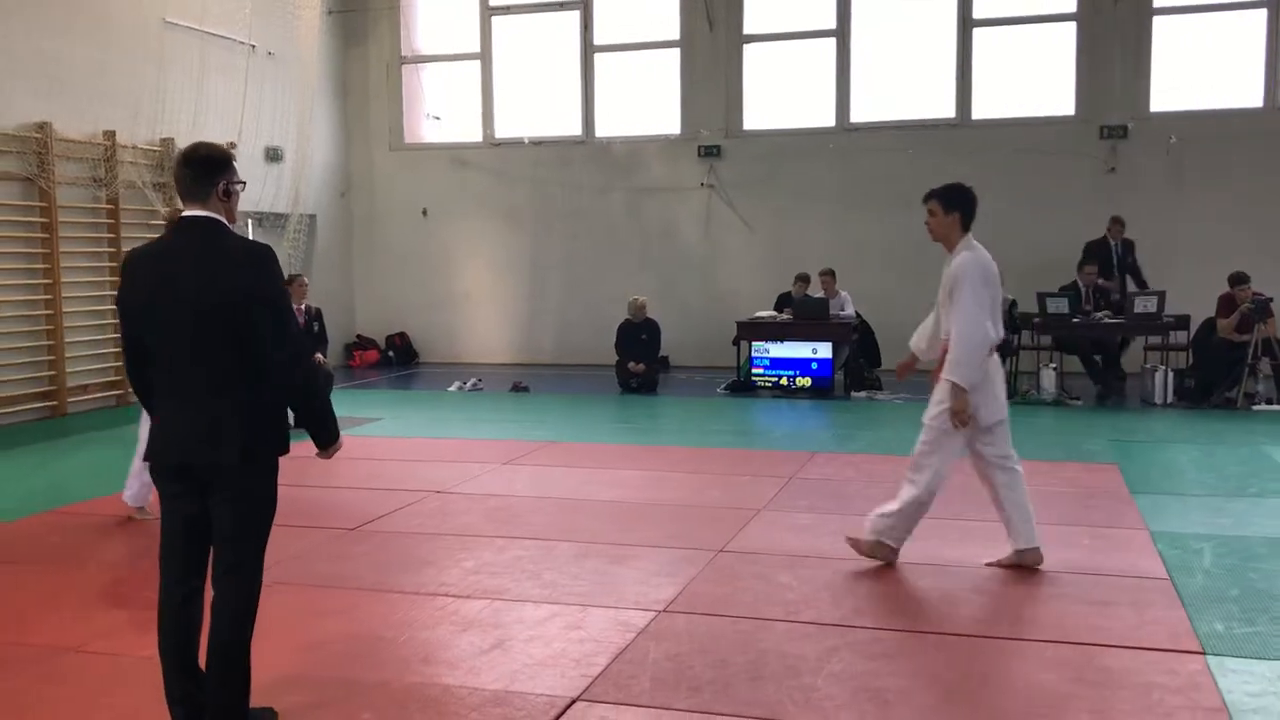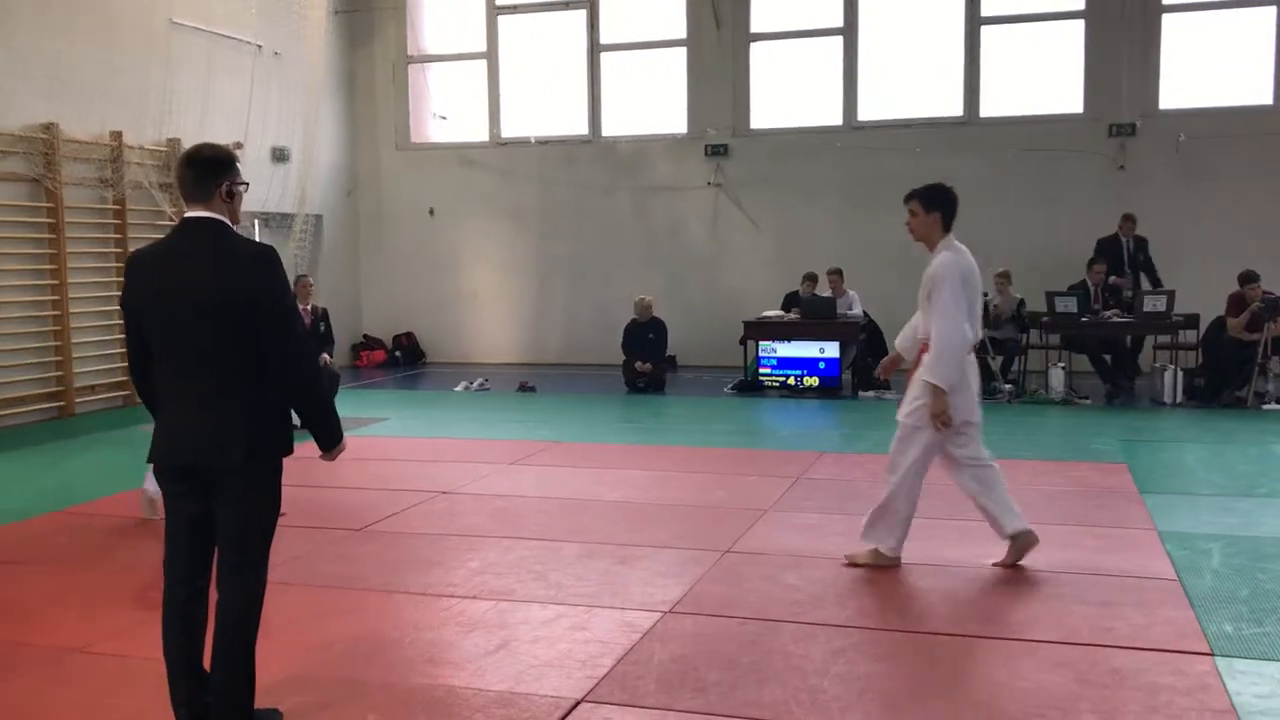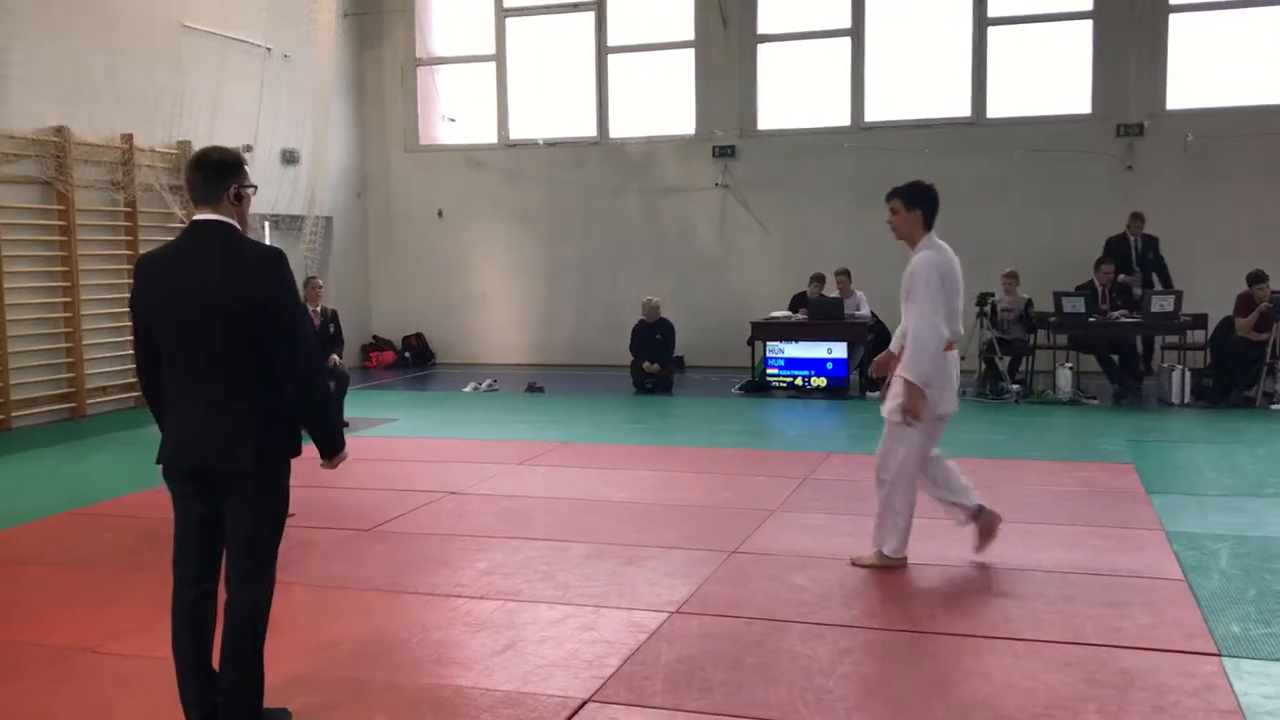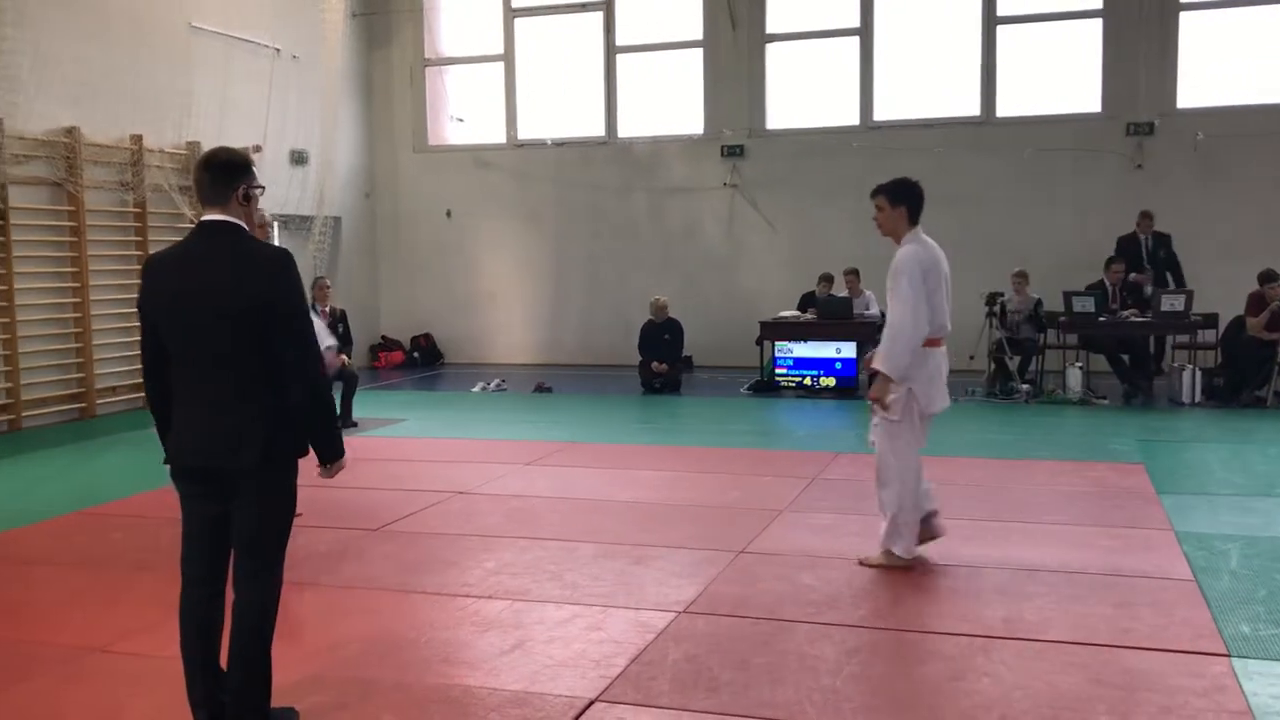
dt=0.1s
person 1, frame 1
left shoulder: (139, 265)
right shoulder: (251, 260)
left elbow: (136, 364)
right elbow: (289, 359)
right wrist: (323, 428)
left hip: (172, 446)
right hip: (242, 445)
left knee: (179, 579)
right knee: (235, 582)
person 1, frame 2
left shoulder: (143, 266)
right shoulder: (255, 260)
left elbow: (140, 365)
right elbow: (293, 359)
right wrist: (327, 430)
left hip: (177, 447)
right hip: (245, 446)
left knee: (183, 580)
right knee: (239, 583)
person 1, frame 3
left shoulder: (152, 269)
right shoulder: (262, 263)
left elbow: (148, 369)
right elbow: (298, 363)
right wrist: (329, 436)
left hip: (186, 449)
right hip: (254, 448)
left knee: (192, 580)
right knee: (247, 584)
person 1, frame 4
left shoulder: (160, 269)
right shoulder: (270, 263)
left elbow: (154, 370)
right elbow: (304, 365)
right wrist: (328, 442)
left hip: (194, 450)
right hip: (261, 448)
left knee: (201, 580)
right knee: (255, 583)
person 2, frame 1
left shoulder: (970, 264)
right shoulder: (964, 259)
left elbow: (971, 331)
right elbow: (944, 317)
left wrist: (958, 388)
right wrist: (914, 354)
left hip: (966, 375)
right hip: (977, 375)
left knee: (927, 463)
right knee: (996, 461)
left ankle: (884, 540)
right ankle: (1026, 546)
person 2, frame 2
left shoulder: (947, 265)
right shoulder: (947, 259)
left elbow: (950, 332)
left wrist: (937, 389)
right wrist: (899, 353)
left hip: (942, 375)
right hip: (944, 371)
left knee: (906, 464)
right knee: (968, 460)
left ankle: (885, 548)
right ankle: (1017, 531)
person 2, frame 3
left shoulder: (925, 262)
right shoulder: (935, 254)
left elbow: (926, 330)
left wrist: (910, 385)
right wrist: (893, 352)
left hip: (925, 372)
right hip: (932, 367)
left knee: (895, 461)
right knee: (920, 455)
left ankle: (889, 550)
right ankle: (977, 511)
person 2, frame 4
left shoulder: (910, 256)
right shoulder: (923, 250)
left elbow: (906, 323)
left wrist: (883, 376)
right wrist: (883, 357)
left hip: (912, 366)
right hip: (924, 360)
left knee: (896, 459)
right knee: (899, 451)
left ankle: (897, 549)
right ankle: (924, 519)
